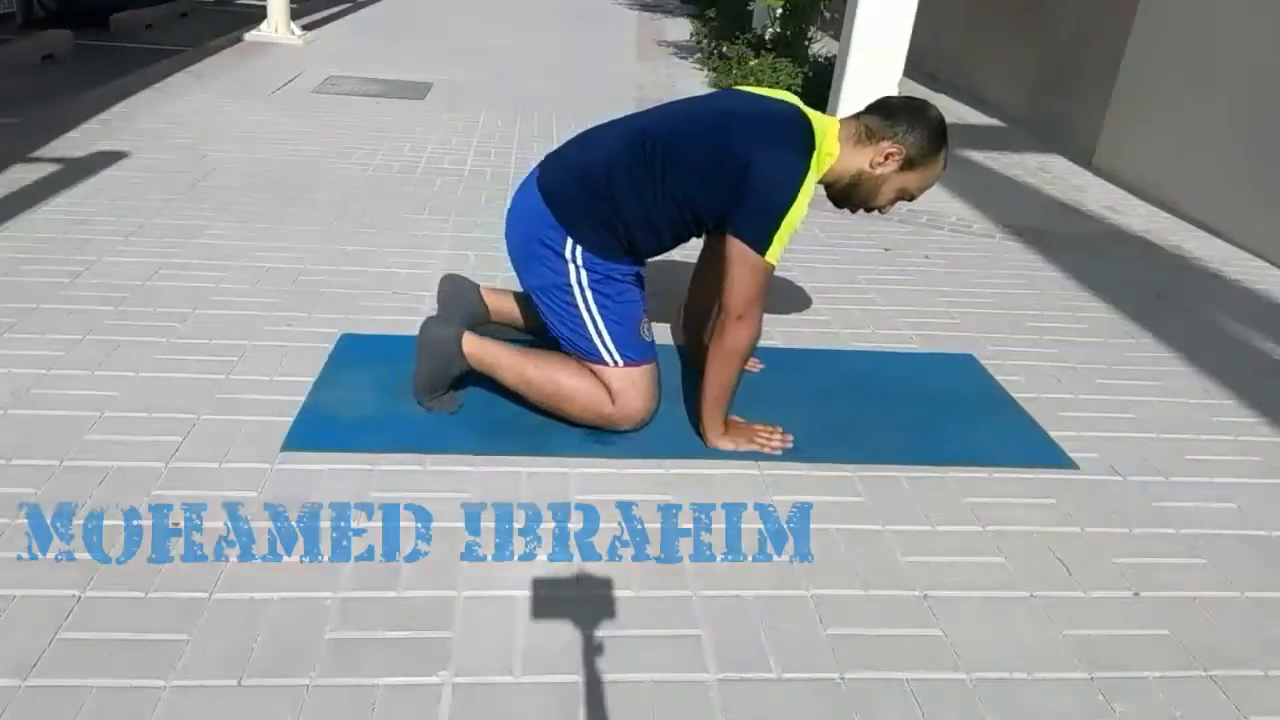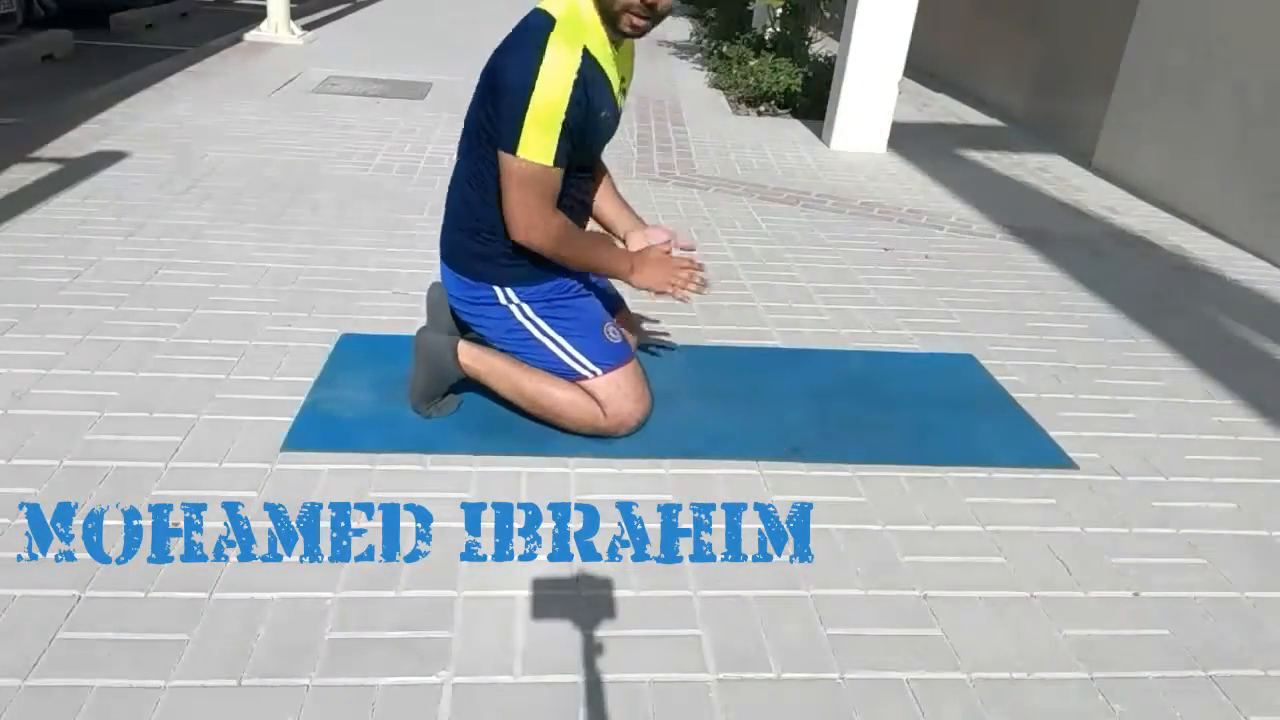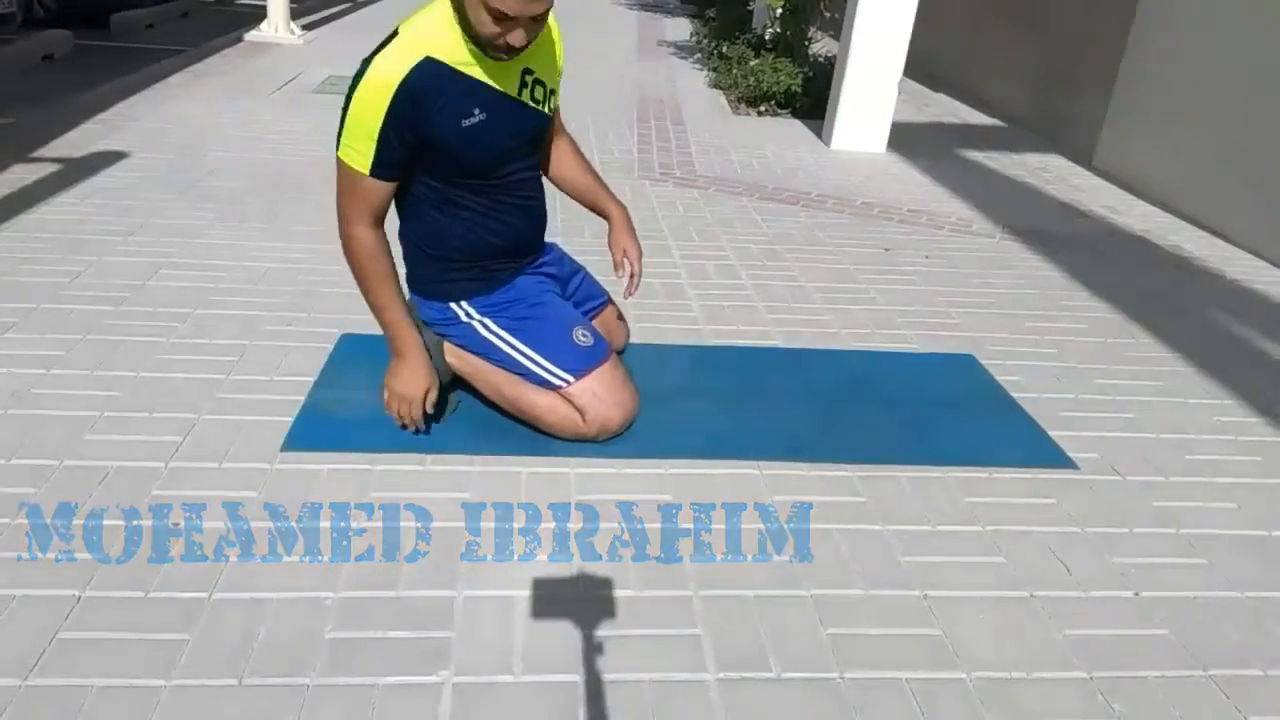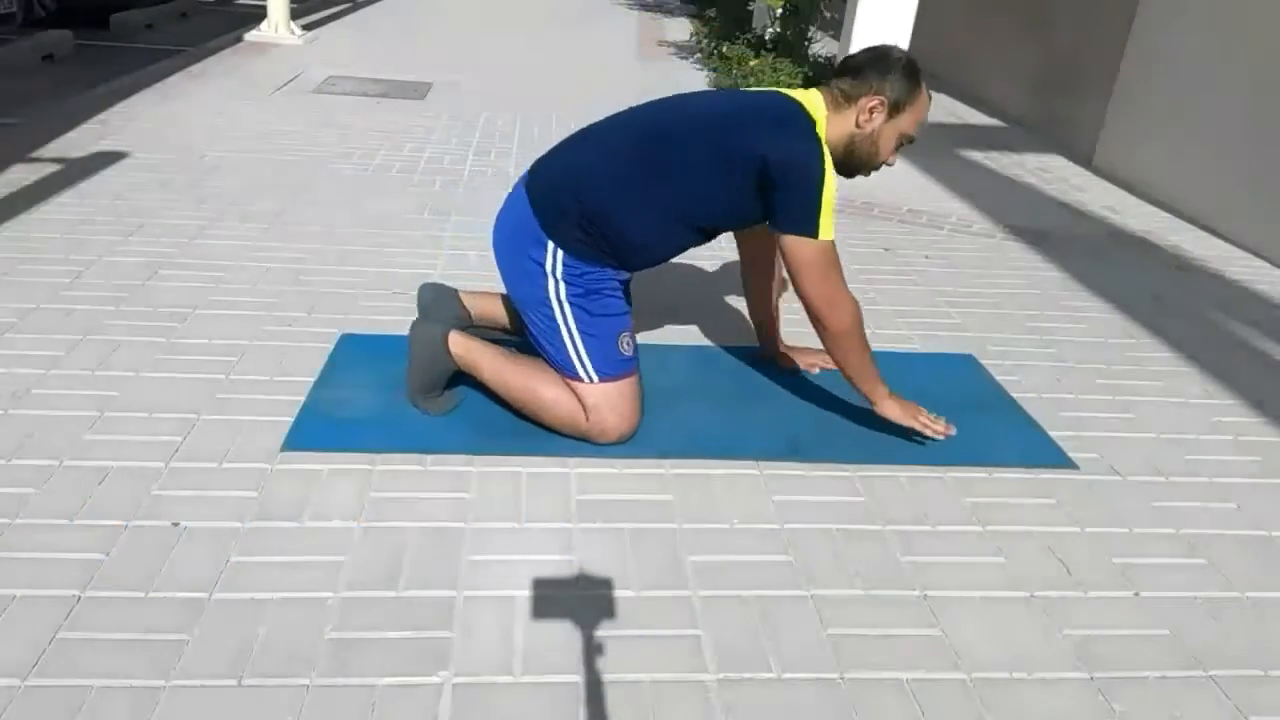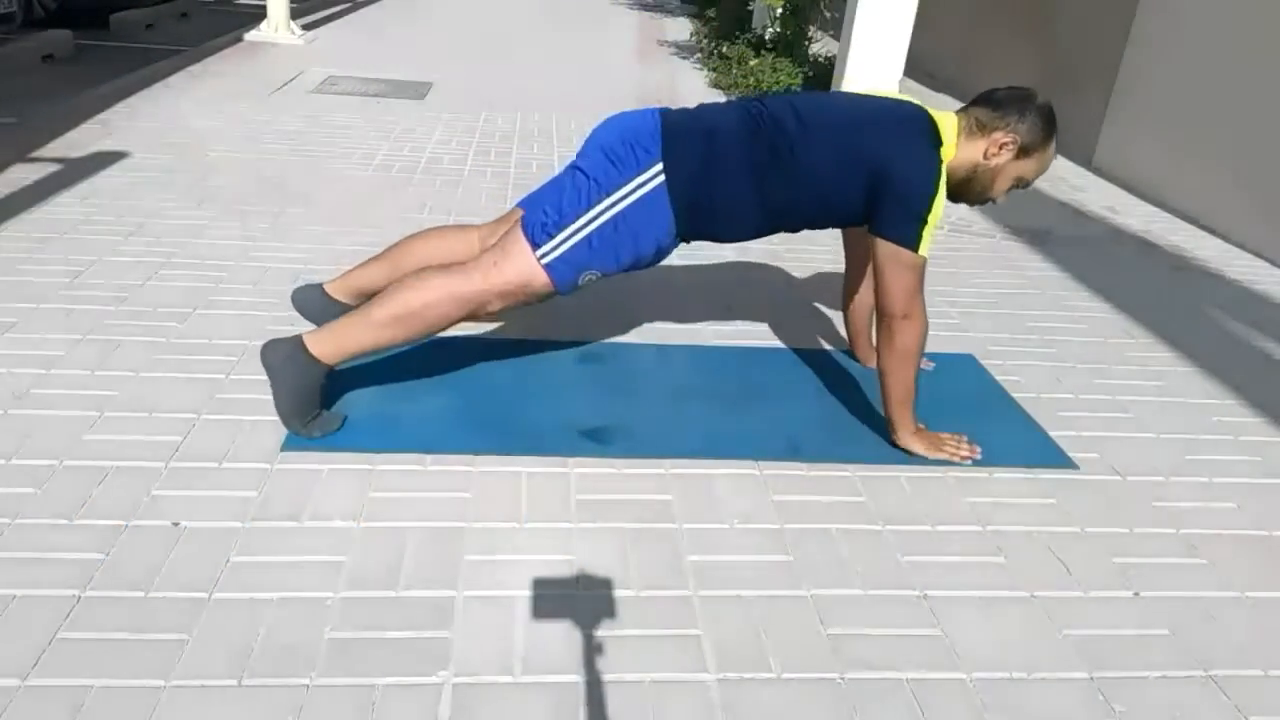
dt=1s
person 1, frame 1
left shoulder: (789, 128)
right shoulder: (785, 169)
left elbow: (718, 246)
right elbow: (740, 313)
left wrist: (696, 344)
right wrist: (715, 427)
left hip: (558, 204)
right hip: (567, 231)
left knee: (593, 327)
right knee: (629, 401)
left ankle: (477, 301)
right ankle: (462, 346)
person 1, frame 2
left shoulder: (614, 38)
right shoulder: (554, 56)
right elbow: (531, 224)
left wrist: (634, 233)
right wrist: (632, 266)
left hip: (536, 256)
right hip: (498, 273)
left knee: (625, 337)
right knee: (624, 407)
left ankle: (467, 314)
right ankle: (460, 354)
person 1, frame 3
left shoulder: (540, 36)
right shoulder: (395, 79)
right elbow: (361, 225)
left wrist: (616, 214)
right wrist: (407, 350)
left hip: (534, 255)
right hip: (470, 289)
left knee: (613, 334)
right knee: (611, 411)
left ankle: (466, 340)
right ankle: (447, 352)
person 1, frame 4
left shoulder: (780, 120)
right shoulder: (801, 148)
left elbow: (759, 250)
right elbow: (829, 303)
left wrist: (772, 343)
right wrist: (882, 398)
left hip: (553, 217)
right hip: (554, 242)
right knee: (611, 417)
left ankle: (461, 306)
right ankle: (453, 345)
person 1, frame 5
left shoulder: (898, 135)
right shoulder: (917, 164)
left elbow: (861, 255)
right elbow: (902, 313)
left wrist: (863, 349)
right wrist: (906, 428)
left hip: (654, 146)
right hip: (655, 170)
left knee: (489, 238)
right knee: (493, 280)
left ankle: (334, 294)
right ankle: (308, 355)
